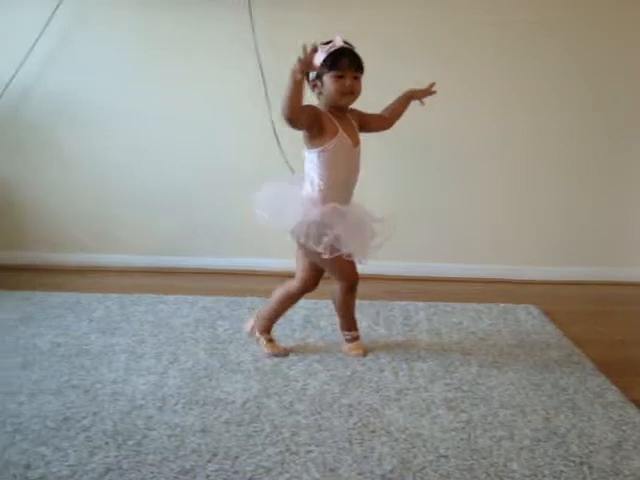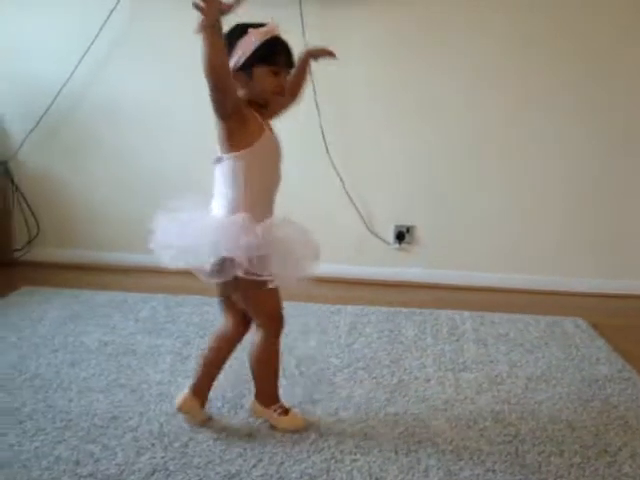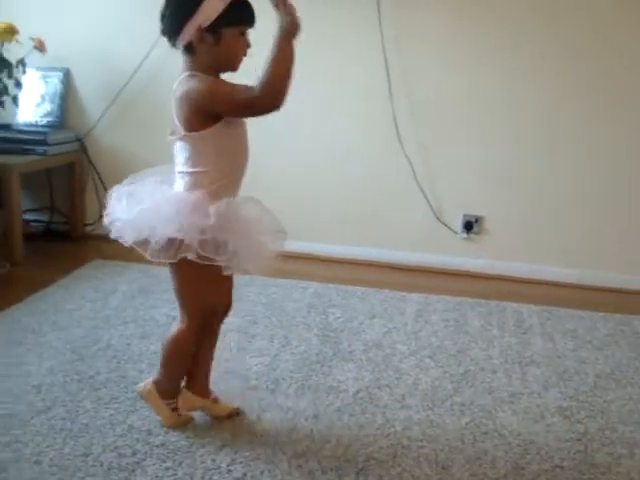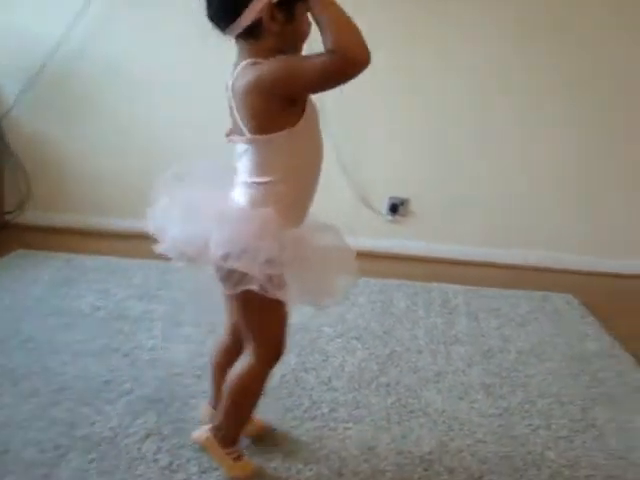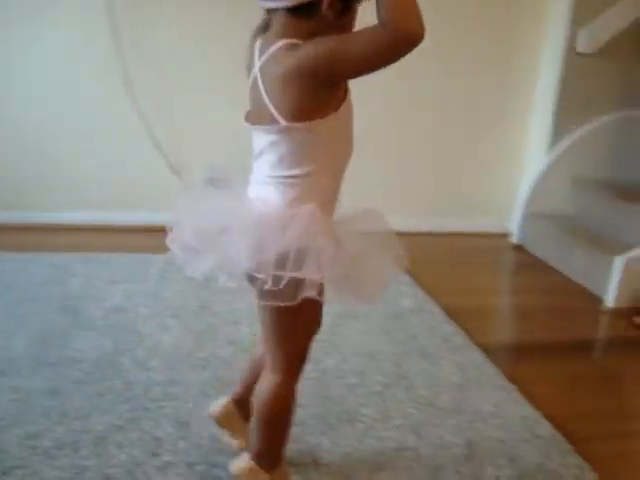
dt=1s
person 1, frame 1
left shoulder: (352, 118)
right shoulder: (316, 118)
left elbow: (383, 120)
right elbow: (291, 116)
left wrist: (410, 95)
right wrist: (299, 76)
left hip: (326, 216)
right hip: (314, 217)
left knee: (306, 279)
right knee: (348, 278)
left ankle: (259, 324)
right ankle: (349, 334)
person 1, frame 2
left shoulder: (255, 116)
right shoulder: (233, 114)
left elbow: (287, 98)
right elbow: (216, 76)
left wrist: (304, 62)
left hip: (233, 238)
right hip: (237, 242)
left knee: (236, 322)
right knee: (269, 323)
left ankle: (194, 395)
right ankle: (267, 402)
person 1, frame 3
left shoulder: (201, 84)
right shoulder: (201, 90)
right elbow: (268, 98)
left hip: (210, 218)
right hip: (194, 222)
left knee: (217, 310)
right knee: (196, 318)
left ankle: (196, 389)
right ankle: (163, 390)
person 1, frame 4
left shoulder: (257, 69)
right shoulder: (268, 77)
right elbow: (352, 56)
left hip: (259, 232)
right hip: (256, 238)
left knee: (245, 332)
right knee: (266, 349)
left ankle: (221, 407)
right ankle: (220, 438)
person 1, frame 5
left shoulder: (264, 45)
right shoulder: (311, 62)
left hip: (271, 221)
right hip: (287, 235)
left knee: (287, 343)
right knee: (285, 363)
left ankle: (237, 405)
